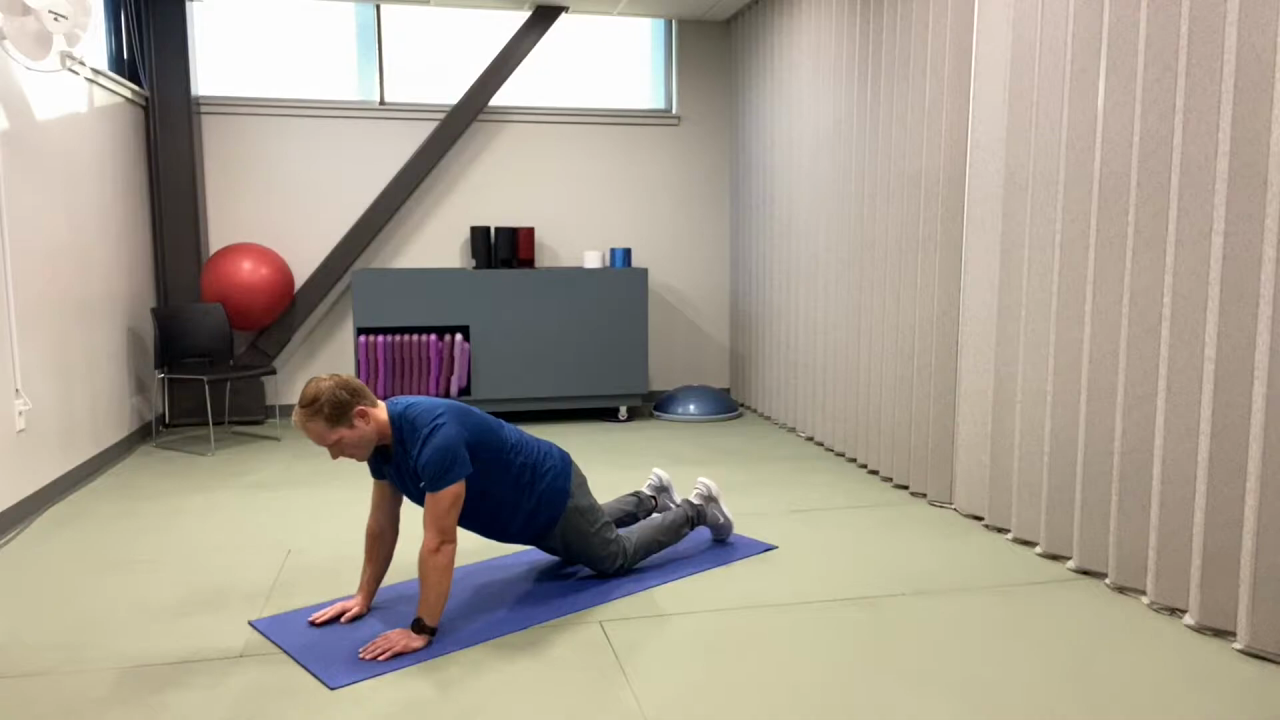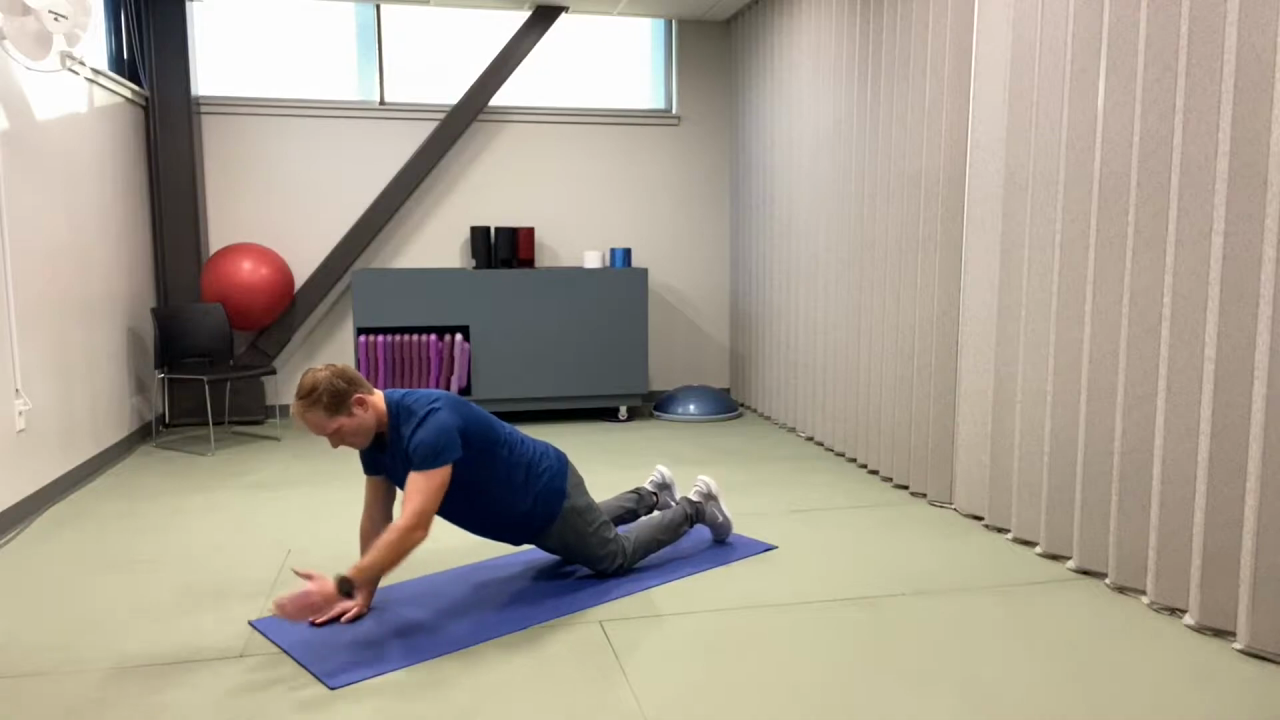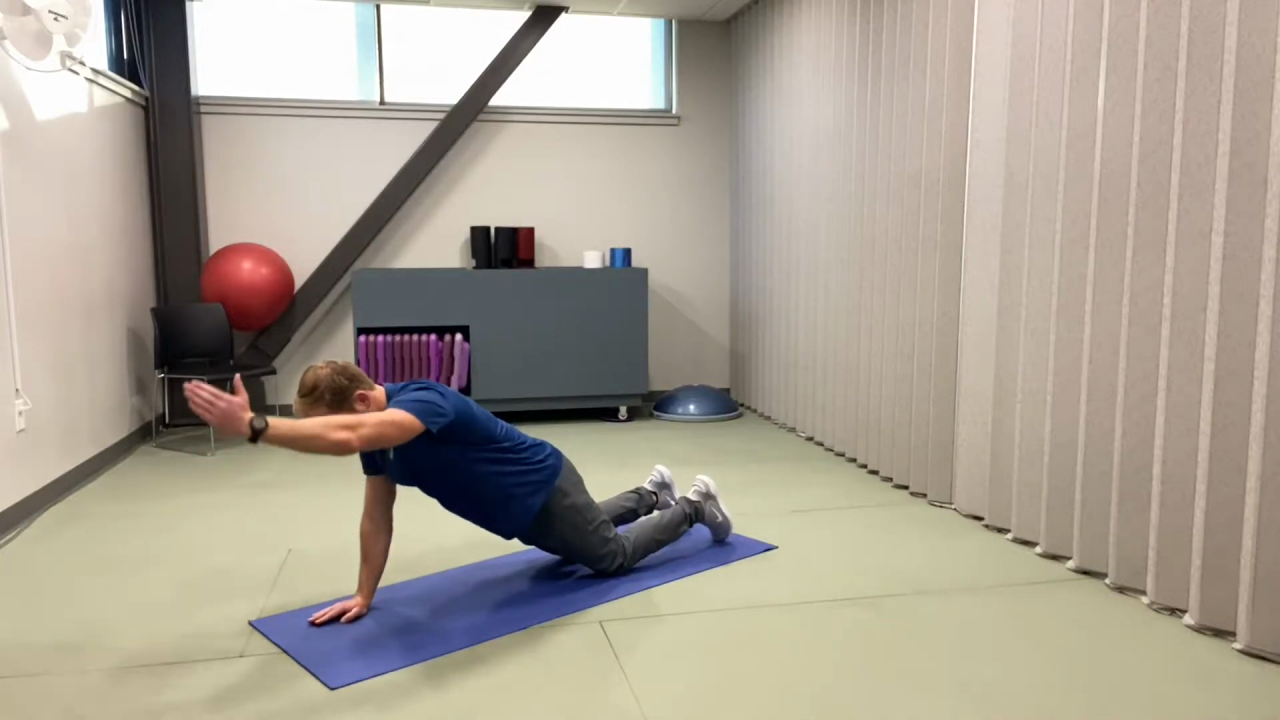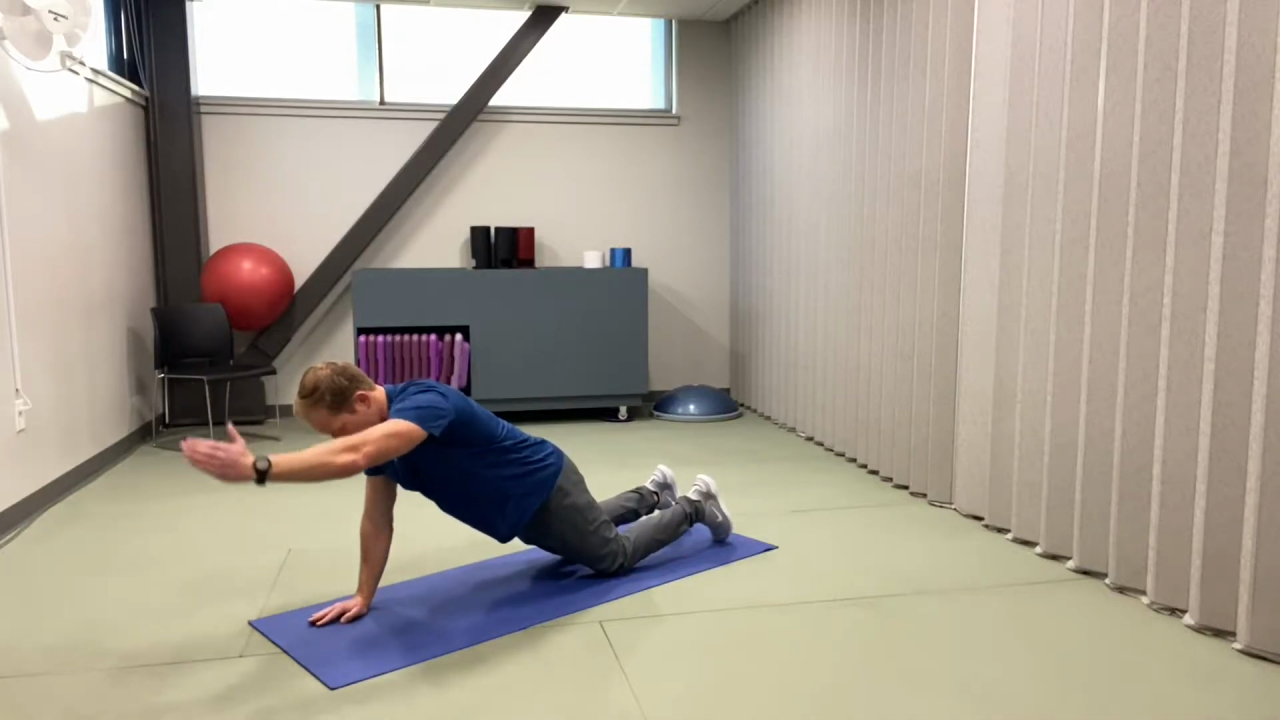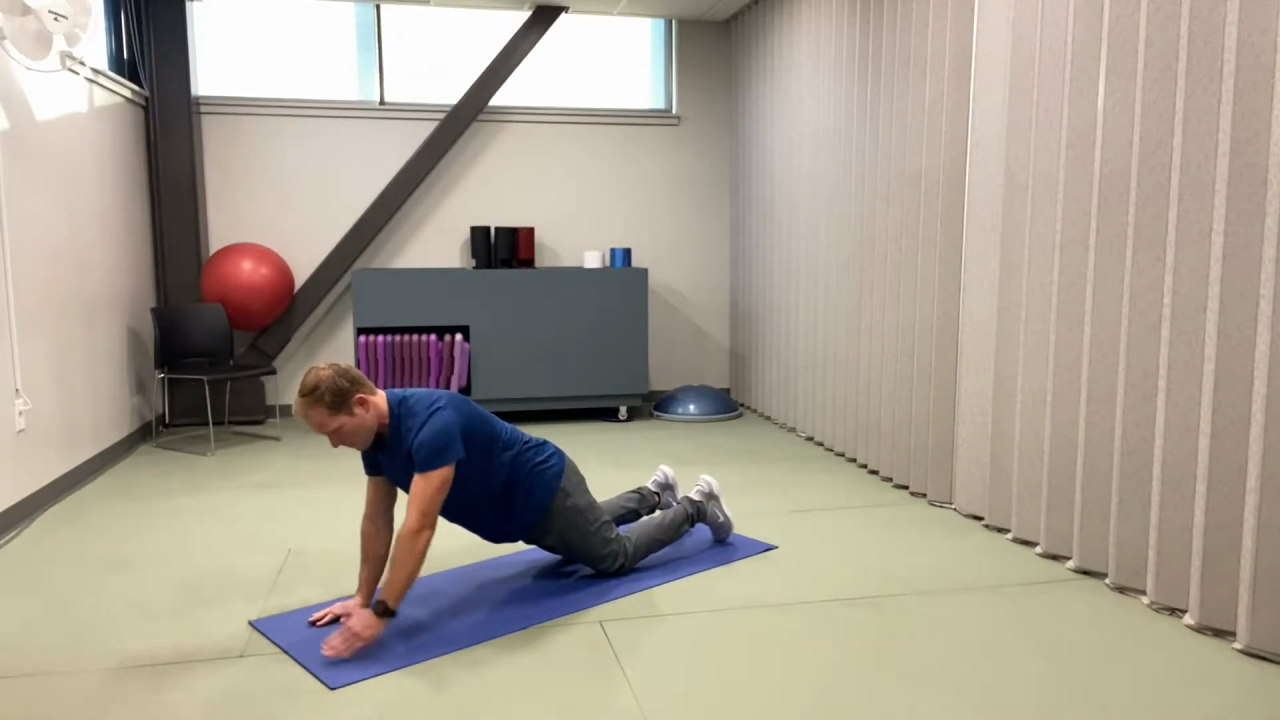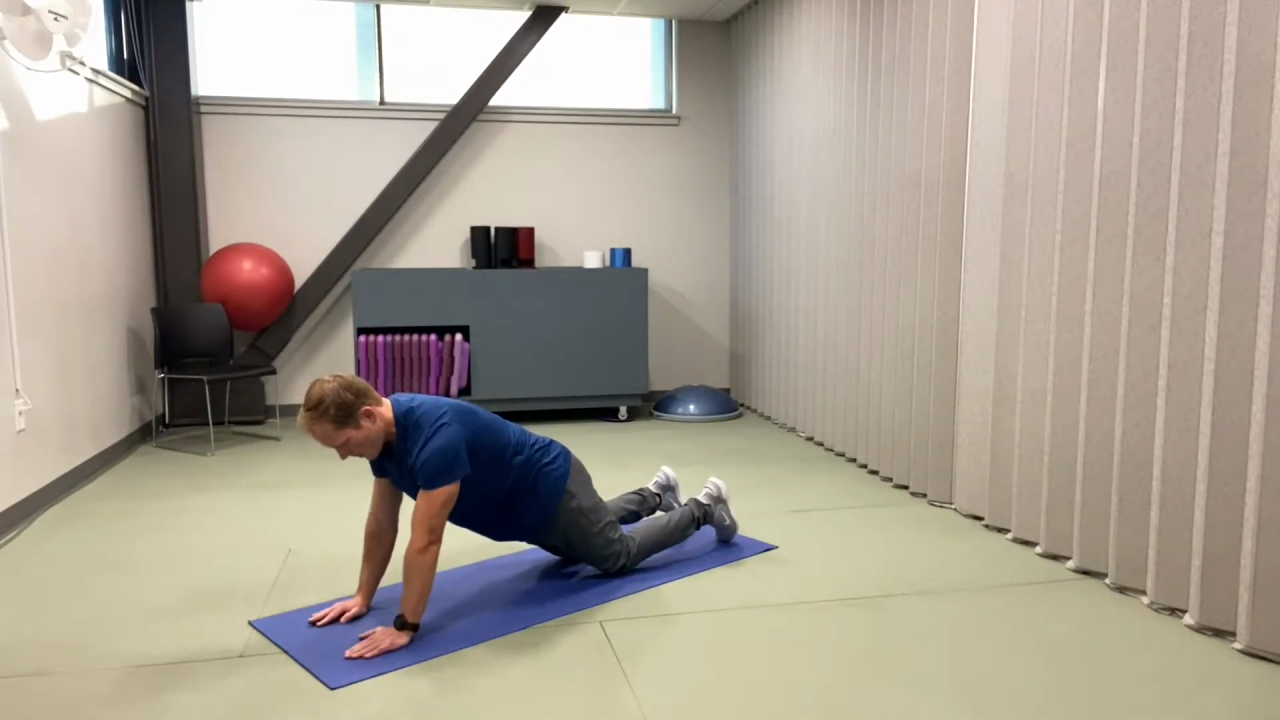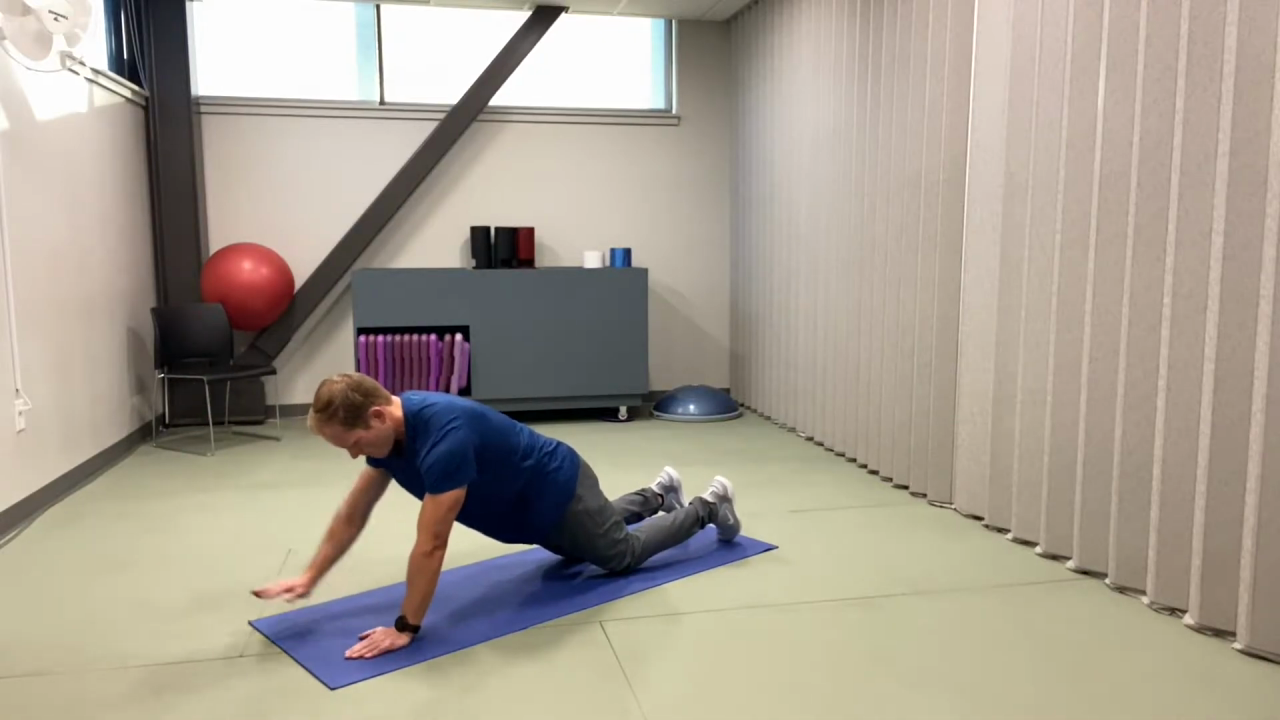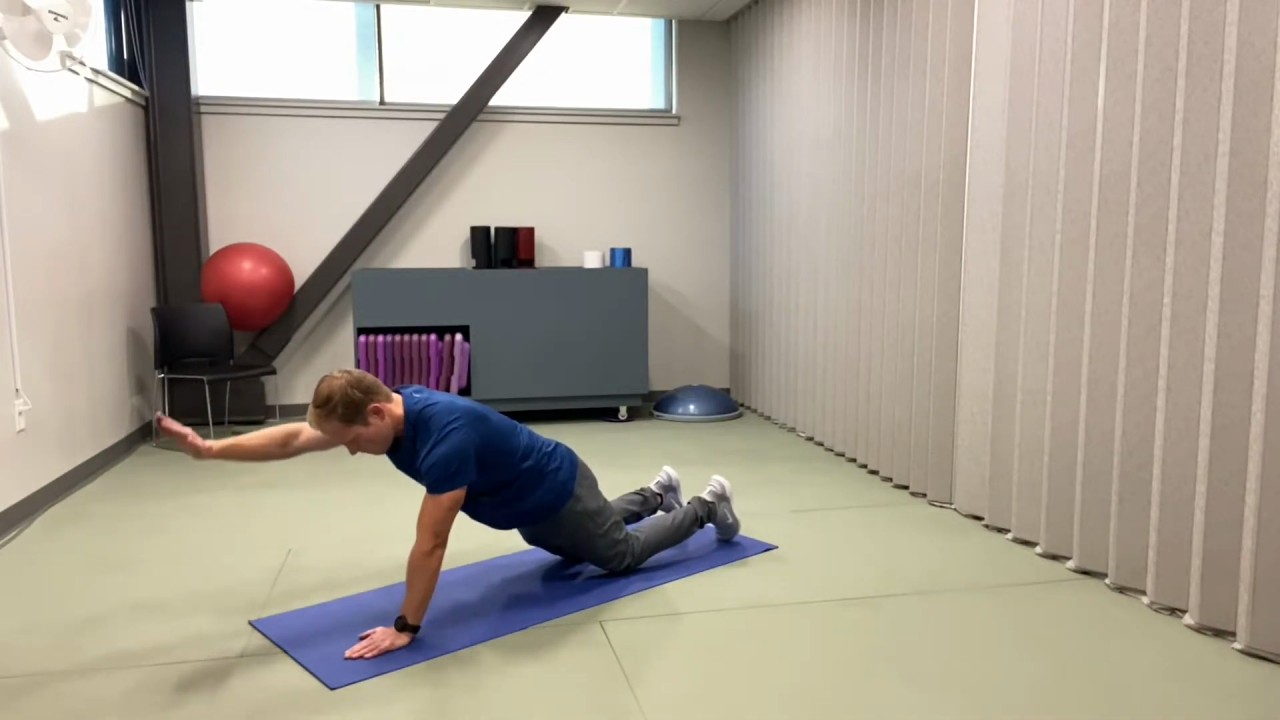
dt=0.4s
person 1, frame 1
left shoulder: (434, 435)
right shoulder: (381, 433)
left elbow: (439, 543)
right elbow: (382, 524)
left wrist: (422, 629)
right wrist: (364, 595)
left hip: (551, 492)
right hip: (522, 506)
left knee: (614, 557)
right knee: (572, 552)
left ankle: (697, 508)
right ankle: (649, 499)
person 1, frame 2
left shoulder: (429, 424)
right shoulder: (373, 429)
left elbow: (412, 526)
right elbow: (376, 518)
left wrist: (343, 586)
right wrist: (360, 593)
left hip: (548, 494)
right hip: (523, 508)
left knee: (614, 557)
right knee: (586, 537)
left ankle: (696, 506)
right ankle: (652, 494)
person 1, frame 3
left shoulder: (422, 402)
right shoulder: (381, 428)
left elbow: (349, 437)
right elbow: (376, 521)
left wrist: (251, 426)
right wrist: (364, 595)
left hip: (545, 490)
right hip: (519, 507)
left knee: (613, 556)
right knee: (576, 548)
left ankle: (693, 506)
right ankle: (649, 495)
person 1, frame 4
left shoulder: (425, 403)
right shoulder: (379, 429)
left elbow: (352, 457)
right elbow: (377, 522)
left wrist: (257, 467)
right wrist: (364, 596)
left hip: (545, 488)
right hip: (517, 505)
left knee: (612, 556)
right knee: (575, 545)
left ankle: (693, 507)
right ankle: (651, 495)
person 1, frame 5
left shoulder: (430, 421)
right shoulder: (373, 431)
left elbow: (418, 528)
right elbow: (377, 521)
left wrist: (379, 612)
right wrist: (367, 598)
left hip: (544, 489)
right hip: (512, 506)
left knee: (615, 558)
right knee: (589, 537)
left ankle: (696, 507)
right ankle: (653, 494)
person 1, frame 6
left shoulder: (435, 434)
right shoulder: (383, 432)
left elbow: (425, 541)
right elbow: (380, 523)
left wrist: (405, 627)
right wrist: (363, 595)
left hip: (551, 487)
right hip: (523, 503)
left knee: (617, 556)
right knee: (574, 549)
left ankle: (703, 507)
right ankle: (655, 495)
person 1, frame 7
left shoulder: (444, 437)
right shoulder: (382, 425)
left elbow: (430, 545)
right elbow: (354, 511)
left wrist: (404, 628)
right wrist: (310, 577)
left hip: (558, 488)
right hip: (530, 504)
left knee: (622, 555)
right knee: (577, 551)
left ankle: (708, 506)
right ankle: (657, 494)
person 1, frame 8
left shoulder: (445, 435)
right shoulder: (385, 410)
left elbow: (430, 544)
right elbow: (295, 438)
left wrist: (405, 628)
right wrist: (211, 447)
left hip: (557, 491)
right hip: (532, 500)
left knee: (620, 555)
right knee: (573, 552)
left ankle: (706, 507)
right ankle: (655, 494)
